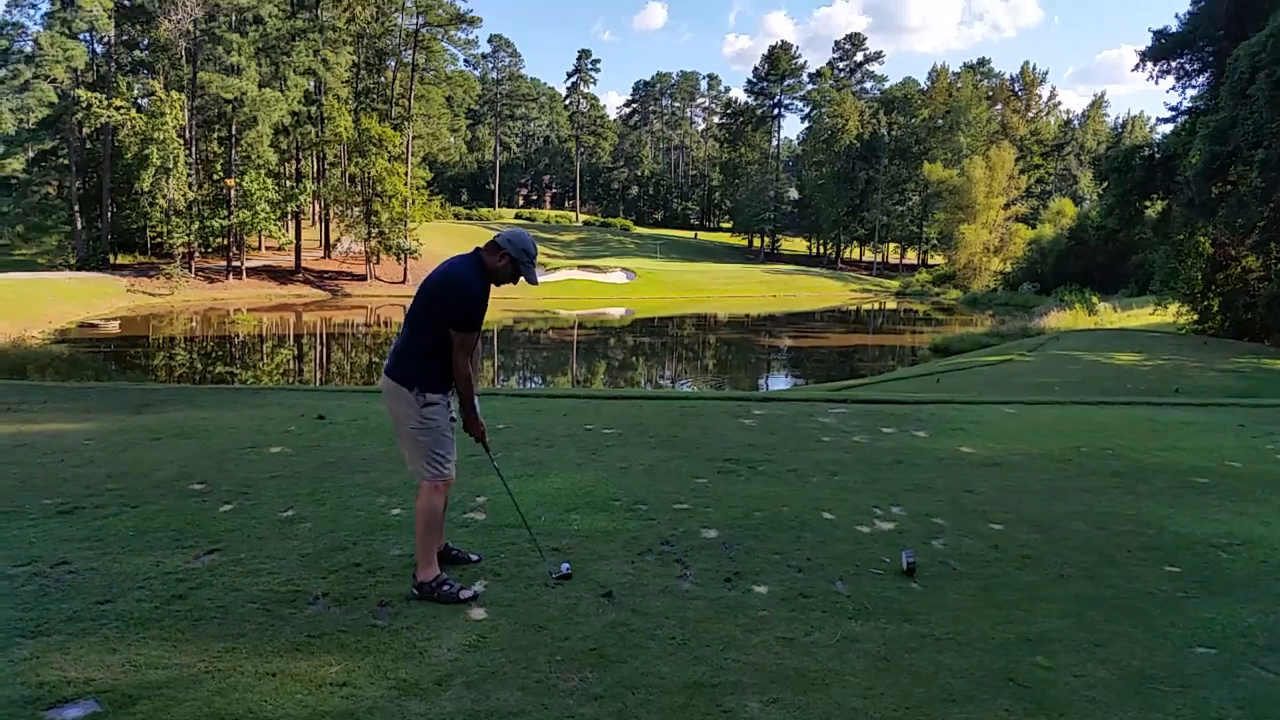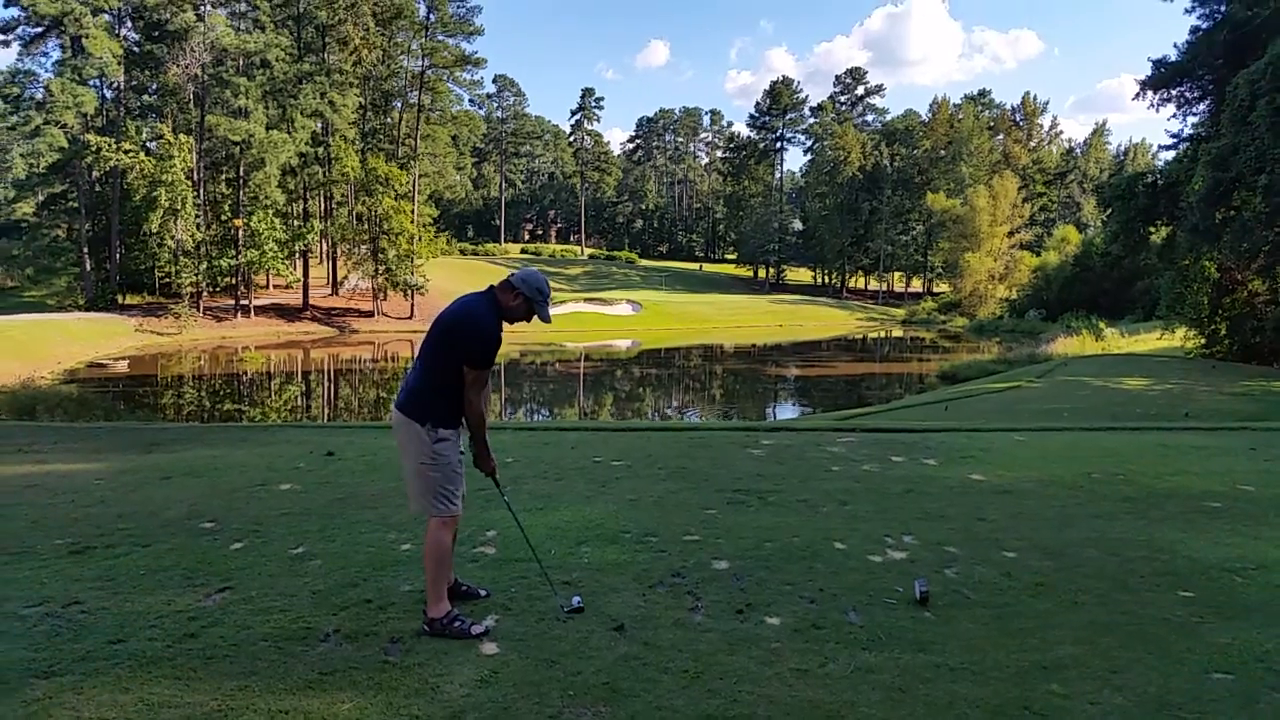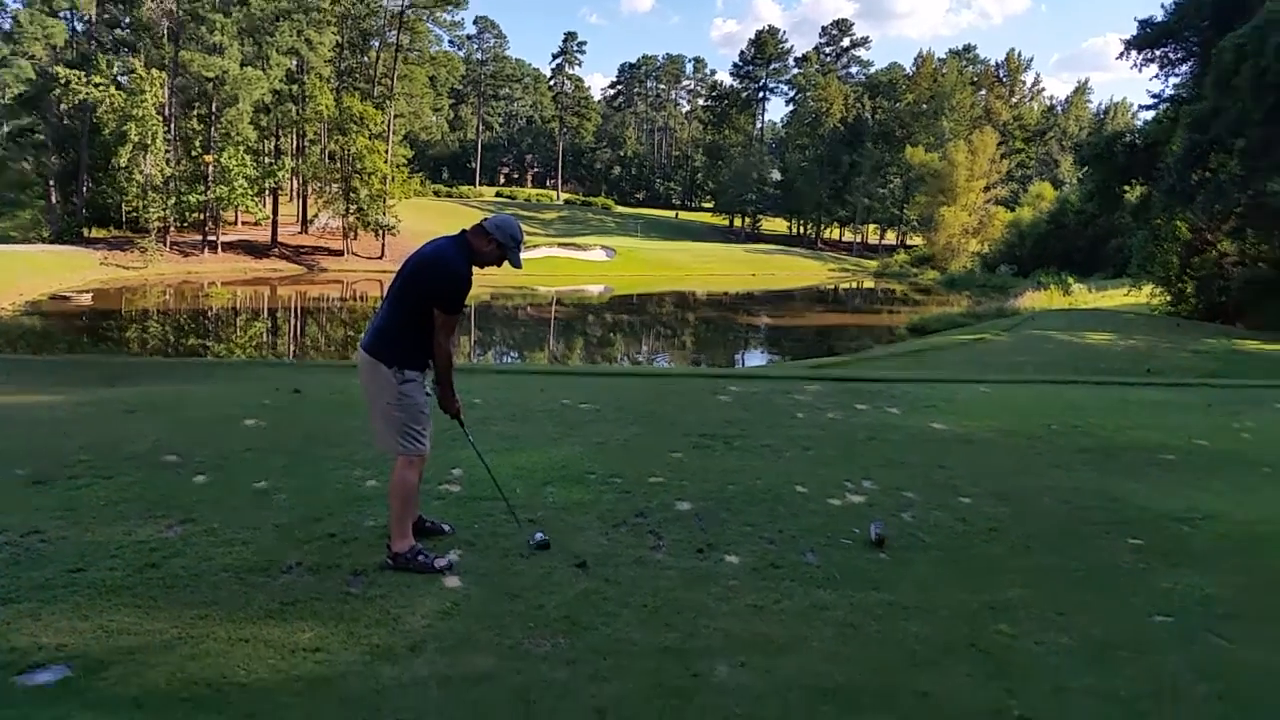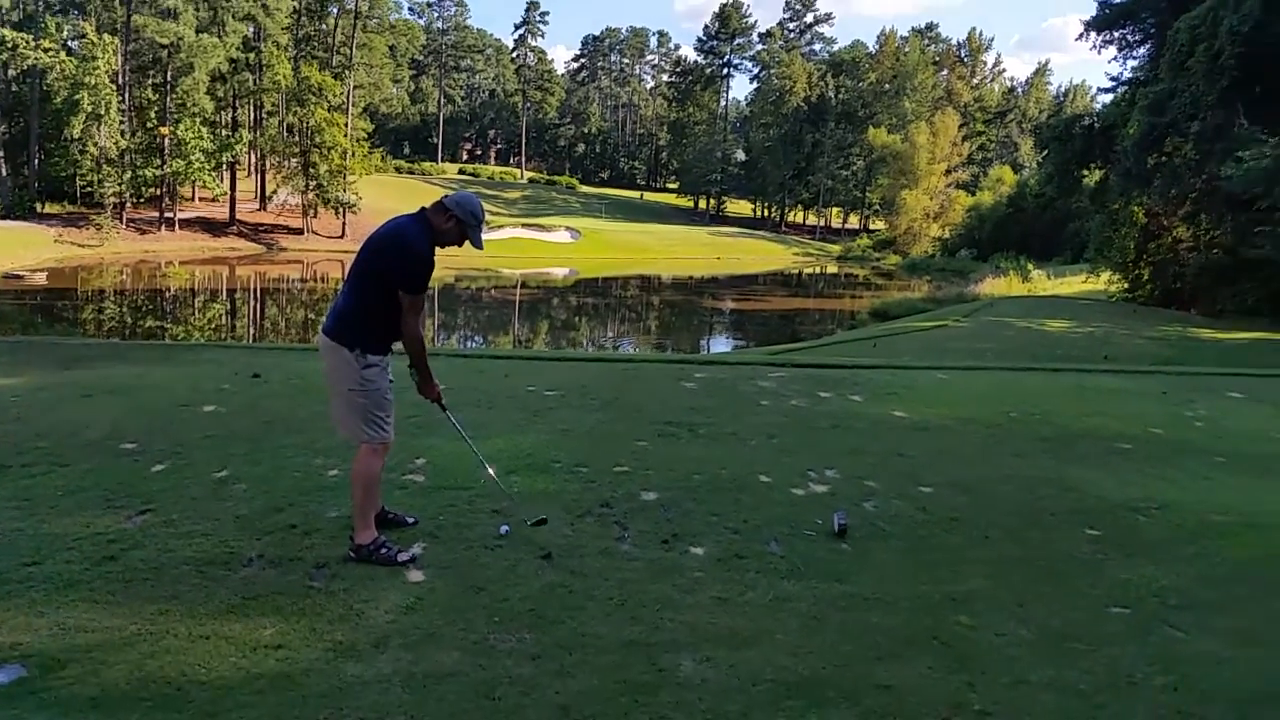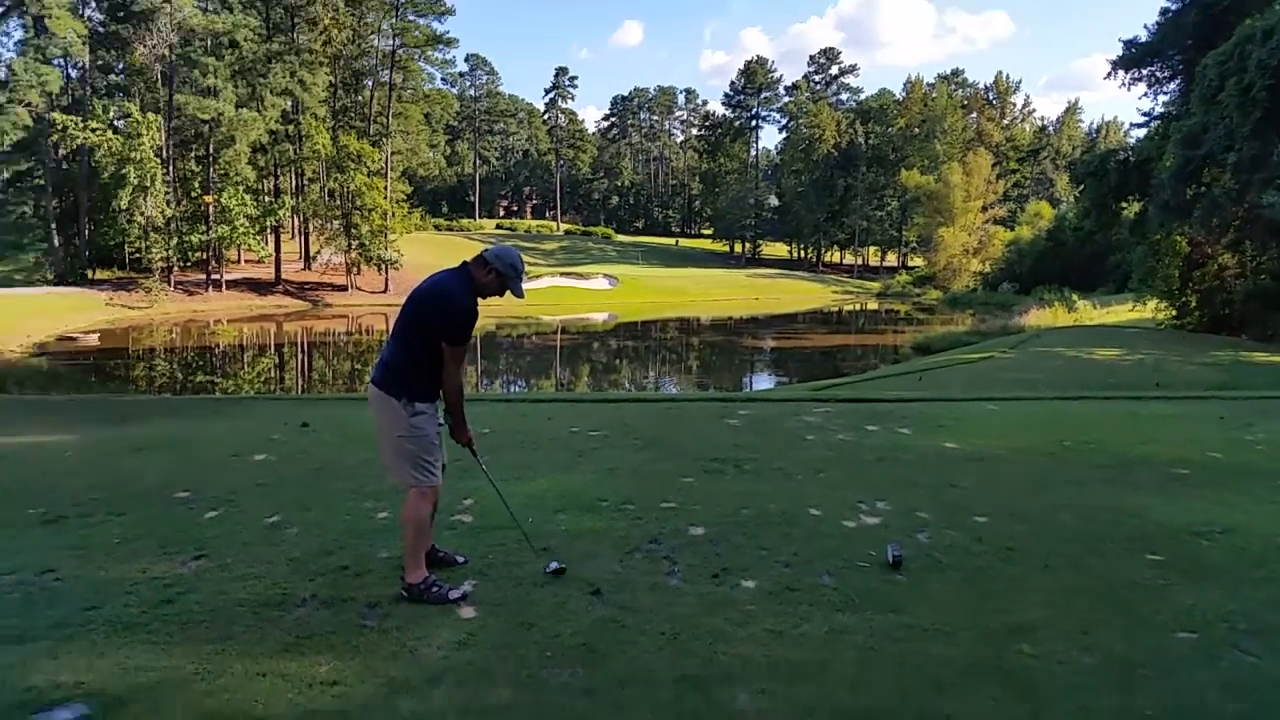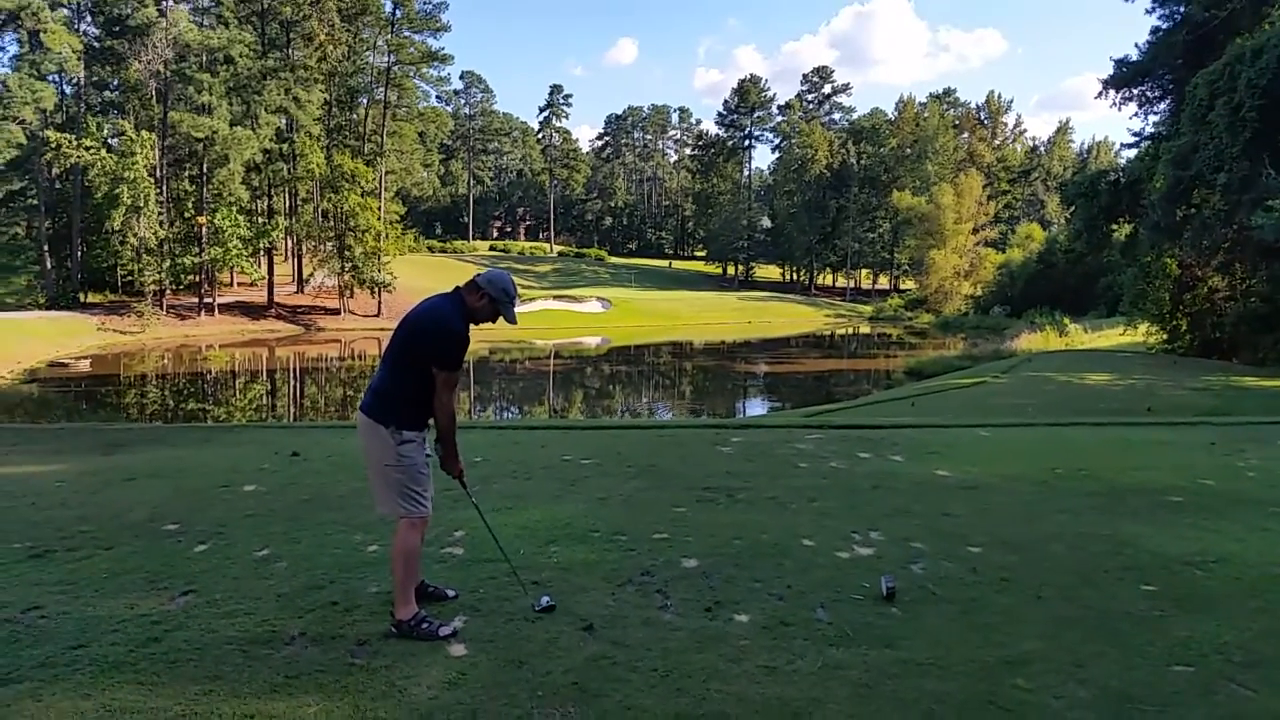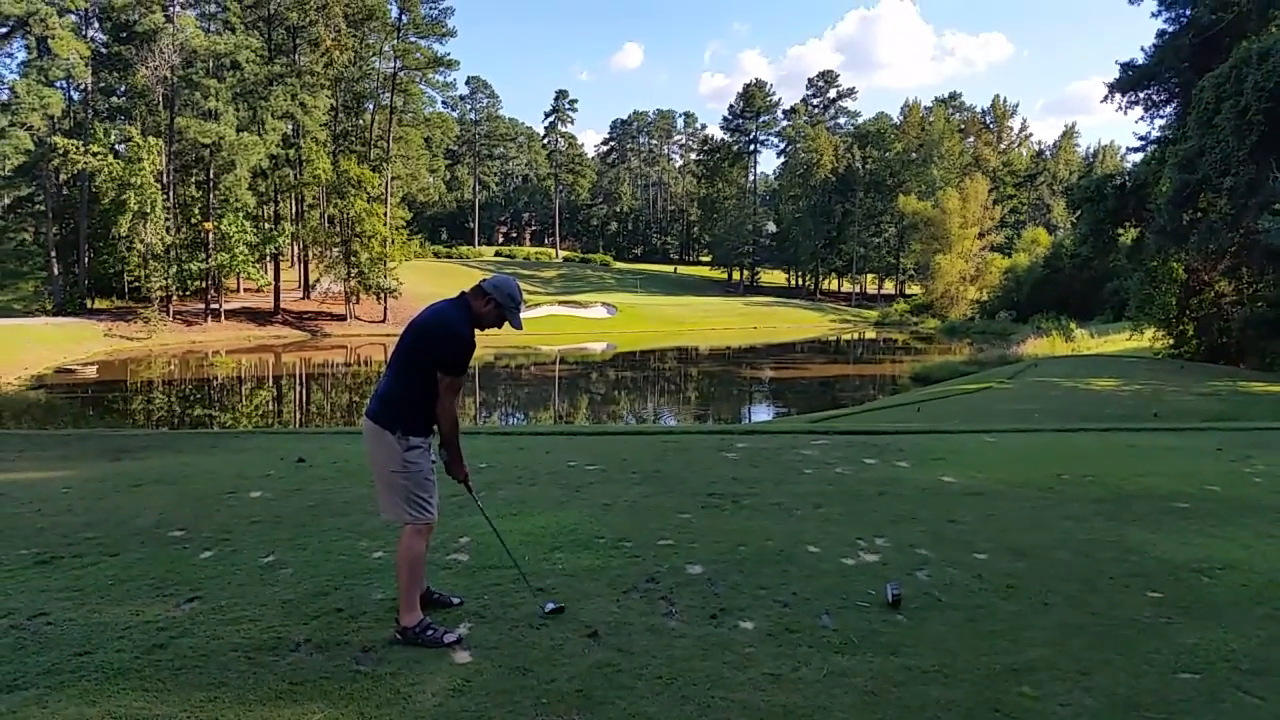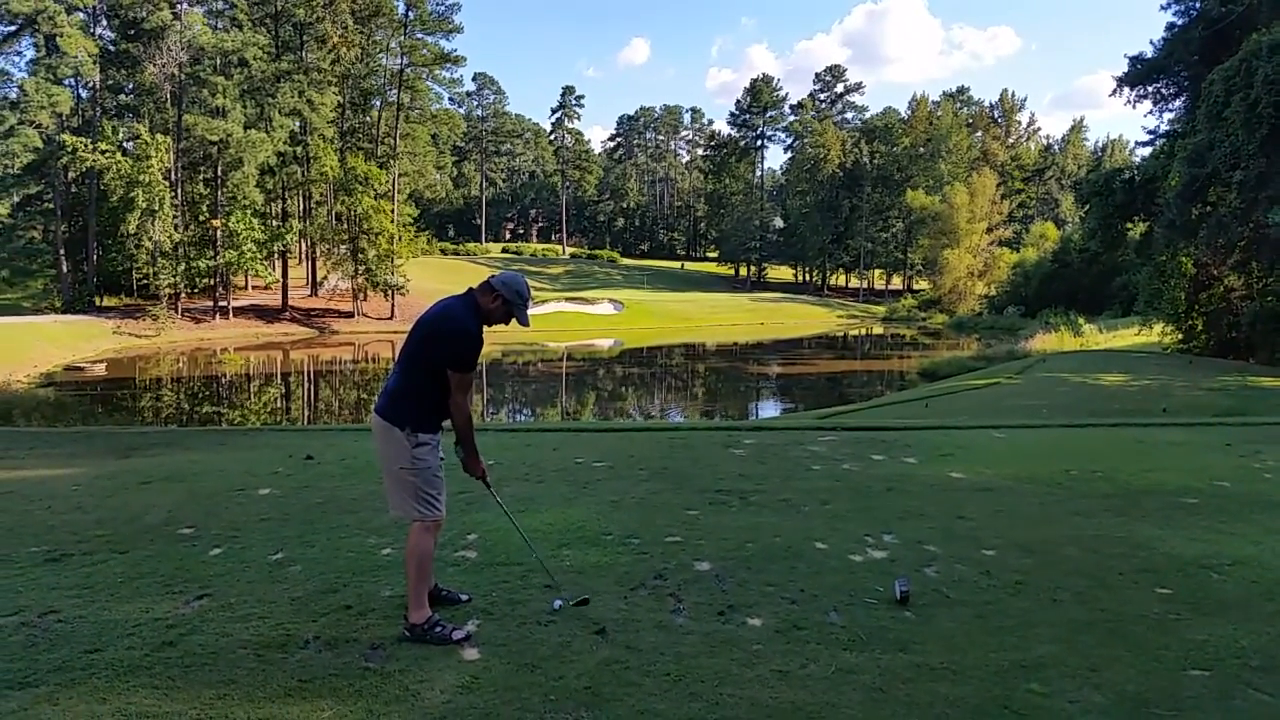
dt=0.4s
person 1, frame 1
left shoulder: (468, 272)
right shoulder: (467, 285)
left elbow: (470, 346)
right elbow: (460, 358)
left wrist: (471, 401)
right wrist: (471, 415)
left hip: (423, 381)
right hip: (415, 387)
left knee: (439, 472)
right knee: (437, 479)
left ankle: (436, 546)
right ankle: (427, 576)
person 1, frame 2
left shoulder: (478, 307)
right shoulder: (483, 323)
left elbow: (475, 387)
right elbow: (472, 395)
left wrist: (479, 443)
right wrist: (482, 450)
left hip: (427, 414)
right hip: (426, 421)
left knee: (450, 507)
right knee: (444, 514)
left ankle: (446, 582)
right ankle: (437, 612)
person 1, frame 3
left shoulder: (449, 251)
right shoulder: (453, 268)
left elbow: (440, 331)
right elbow: (441, 339)
left wrist: (444, 384)
right wrist: (447, 393)
left hip: (392, 355)
right hip: (393, 362)
left knee: (414, 446)
right knee: (411, 453)
left ankle: (409, 518)
right ankle: (401, 546)
person 1, frame 4
left shoulder: (409, 230)
right shoulder: (415, 246)
left elbow: (407, 312)
right elbow: (410, 319)
left wrist: (417, 369)
right wrist: (425, 377)
left hip: (356, 340)
right hip: (355, 347)
left knee: (376, 435)
right knee: (374, 440)
left ankle: (372, 510)
right ankle: (364, 539)
person 1, frame 5
left shoulder: (451, 282)
right shoulder: (458, 299)
right elbow: (451, 371)
left wrist: (452, 416)
right wrist: (459, 424)
left hip: (407, 389)
right hip: (404, 396)
left knee: (429, 477)
right knee: (423, 485)
left ankle: (423, 550)
right ankle: (415, 578)
person 1, frame 6
left shoulder: (443, 308)
right shoulder: (450, 325)
right elbow: (443, 398)
left wrist: (443, 447)
right wrist: (451, 454)
left hip: (396, 418)
right hip: (392, 424)
left knee: (417, 509)
right knee: (413, 516)
left ankle: (412, 584)
right ankle: (405, 614)
person 1, frame 7
left shoulder: (448, 314)
right shoulder: (456, 330)
right elbow: (445, 403)
left wrist: (446, 449)
right wrist: (455, 459)
left hip: (399, 423)
right hip: (398, 430)
left knee: (421, 516)
right knee: (418, 522)
left ankle: (417, 591)
right ankle: (410, 621)
person 1, frame 8
left shoulder: (456, 310)
right shoulder: (464, 327)
right elbow: (458, 399)
left wrist: (463, 446)
right wrist: (471, 455)
left hip: (409, 420)
right hip: (407, 427)
left knee: (428, 513)
right knee: (426, 518)
left ankle: (426, 587)
right ankle: (418, 618)
